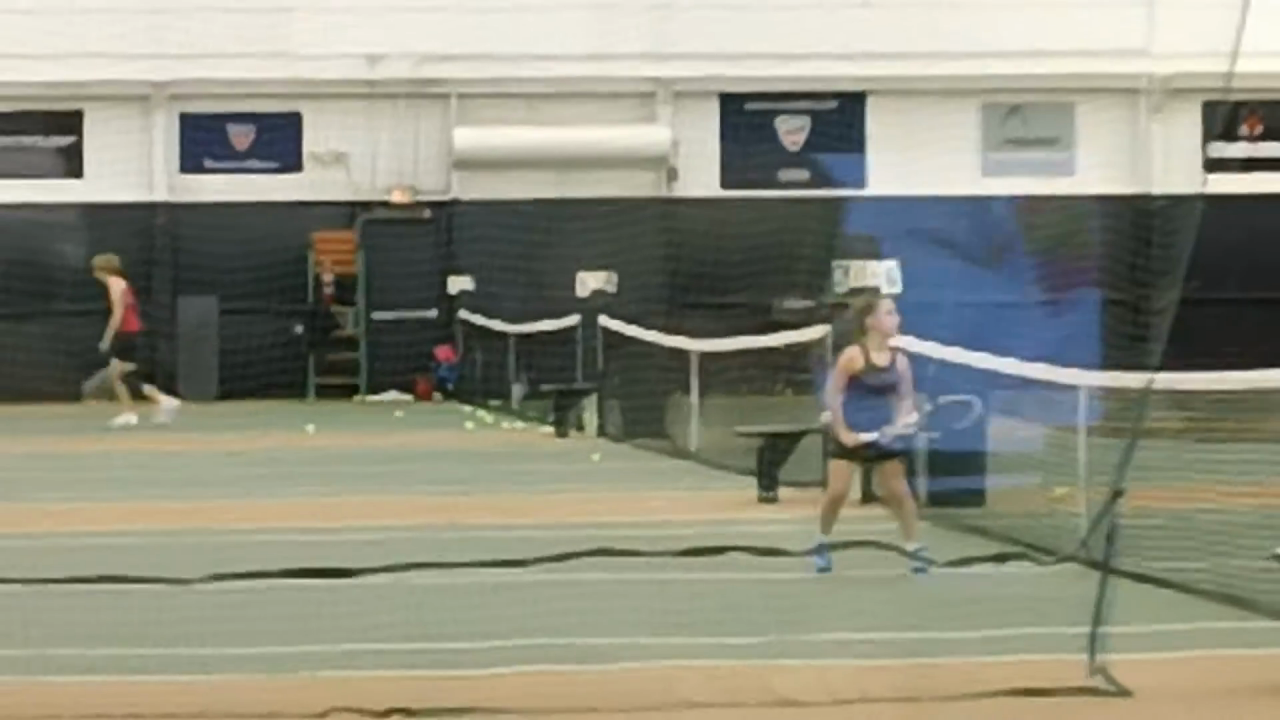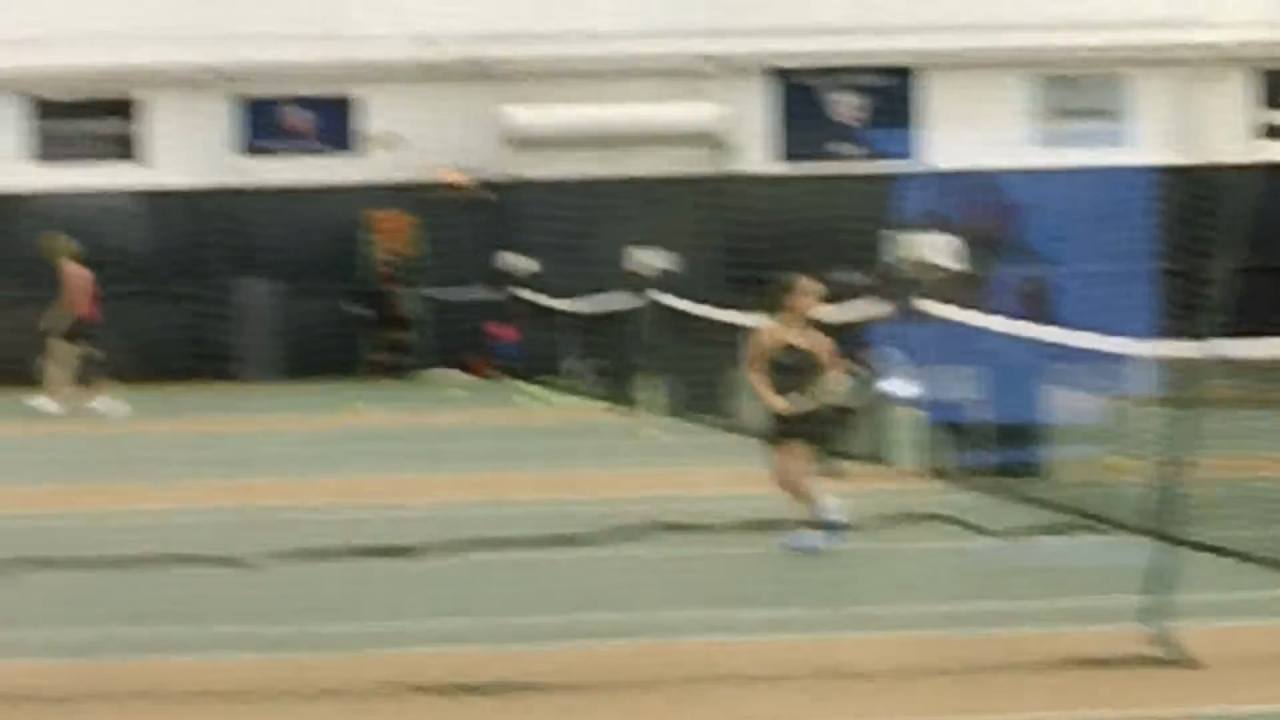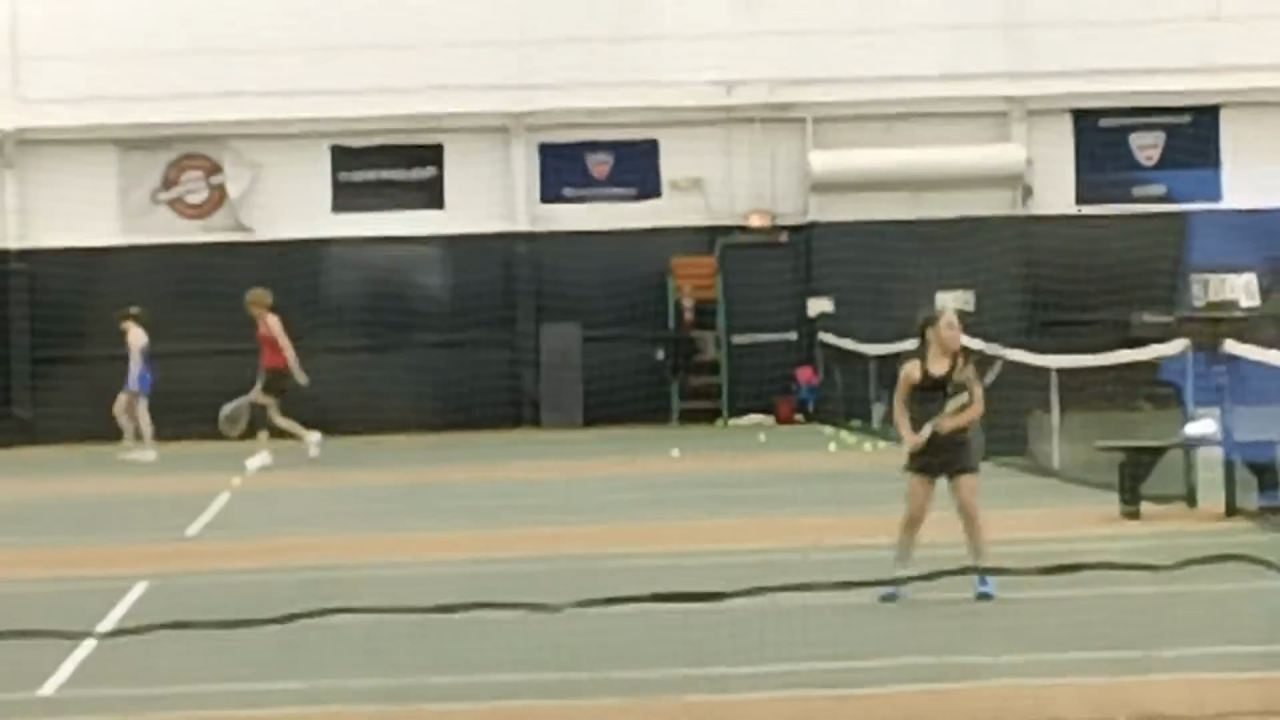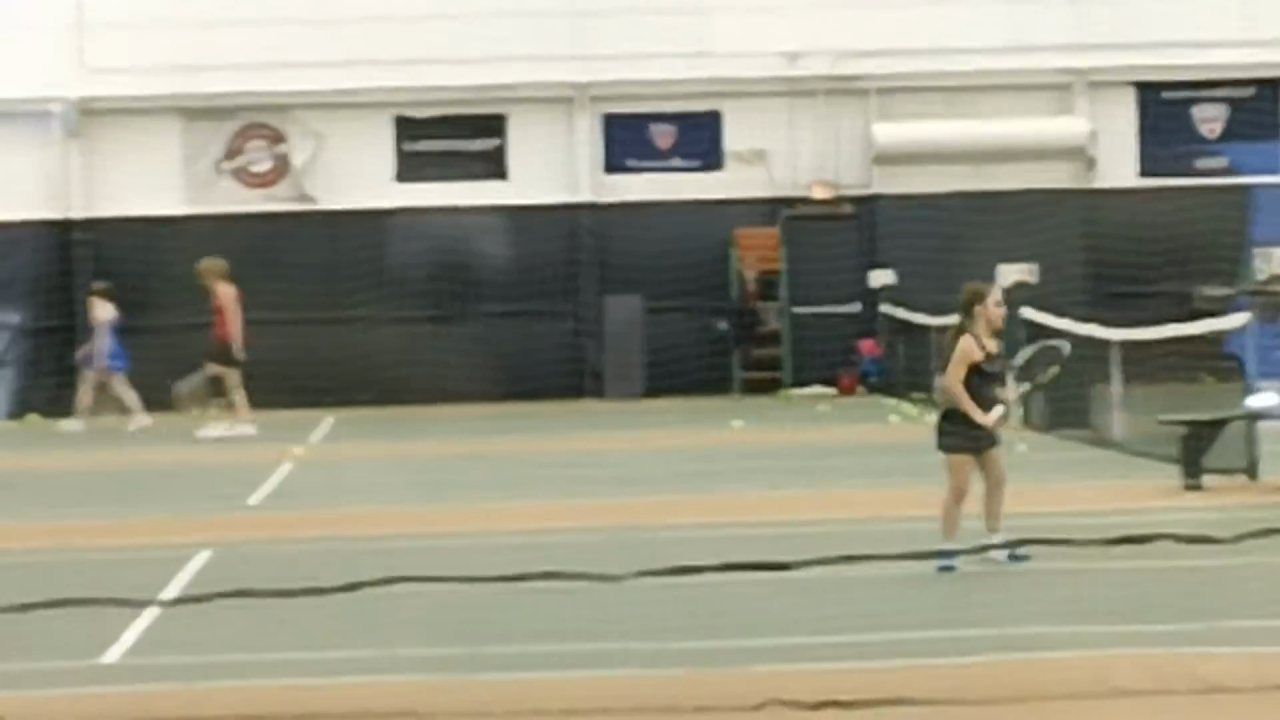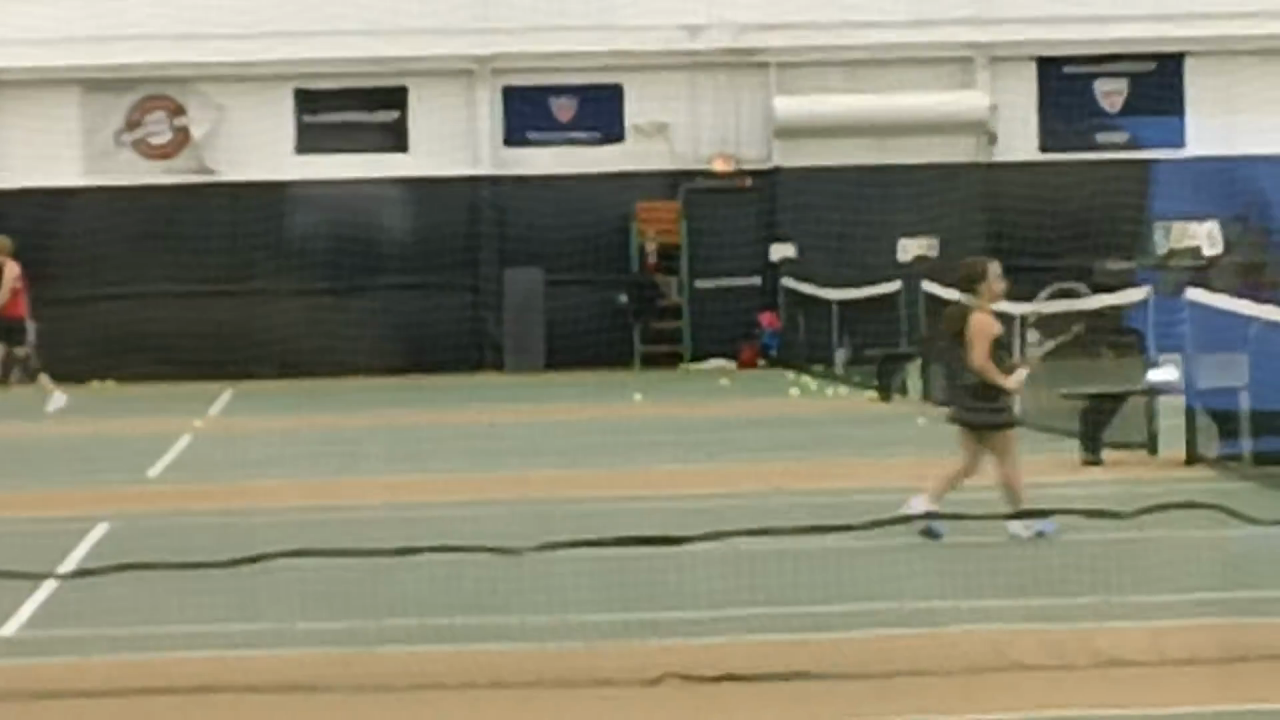
dt=0.7s
person 1, frame 1
left shoulder: (899, 360)
right shoulder: (852, 355)
left elbow: (906, 398)
right elbow: (831, 394)
left wrist: (900, 423)
right wrist: (841, 431)
left hip: (884, 435)
right hip: (851, 435)
left knee: (898, 492)
right knee: (836, 492)
left ankle: (914, 549)
right ankle: (823, 544)
person 1, frame 2
left shoulder: (817, 341)
right shoulder: (768, 335)
left elbow: (833, 374)
right elbow: (753, 371)
left wrist: (820, 394)
right wrist: (772, 400)
left hip: (808, 414)
right hip: (784, 415)
left knee: (791, 474)
right knee: (783, 476)
right ankle: (824, 507)
person 1, frame 3
left shoulder: (964, 368)
right shoulder: (912, 370)
left elbow: (977, 408)
right elbow: (899, 405)
left wrist: (953, 423)
right wrist: (907, 435)
left hip: (958, 449)
right hip: (925, 452)
left knee: (969, 511)
right knee: (913, 515)
left ankle: (981, 575)
right ankle: (897, 577)
person 1, frame 4
left shoulder: (995, 345)
right shoulder: (967, 344)
right elbow: (951, 384)
left wrist: (1000, 396)
right wrist: (976, 414)
left hip: (981, 427)
right hip: (960, 425)
left knee: (997, 480)
right knee: (958, 488)
left ankle: (996, 542)
right ankle: (948, 550)
person 1, frame 5
left shoulder: (976, 317)
right shoulder: (983, 320)
right elbow: (977, 360)
left wrist: (1011, 369)
right wrist: (1005, 382)
left hip: (974, 401)
right hip: (986, 402)
left knee: (968, 464)
right knee: (1009, 460)
left ankle: (923, 505)
right ankle: (1021, 521)
